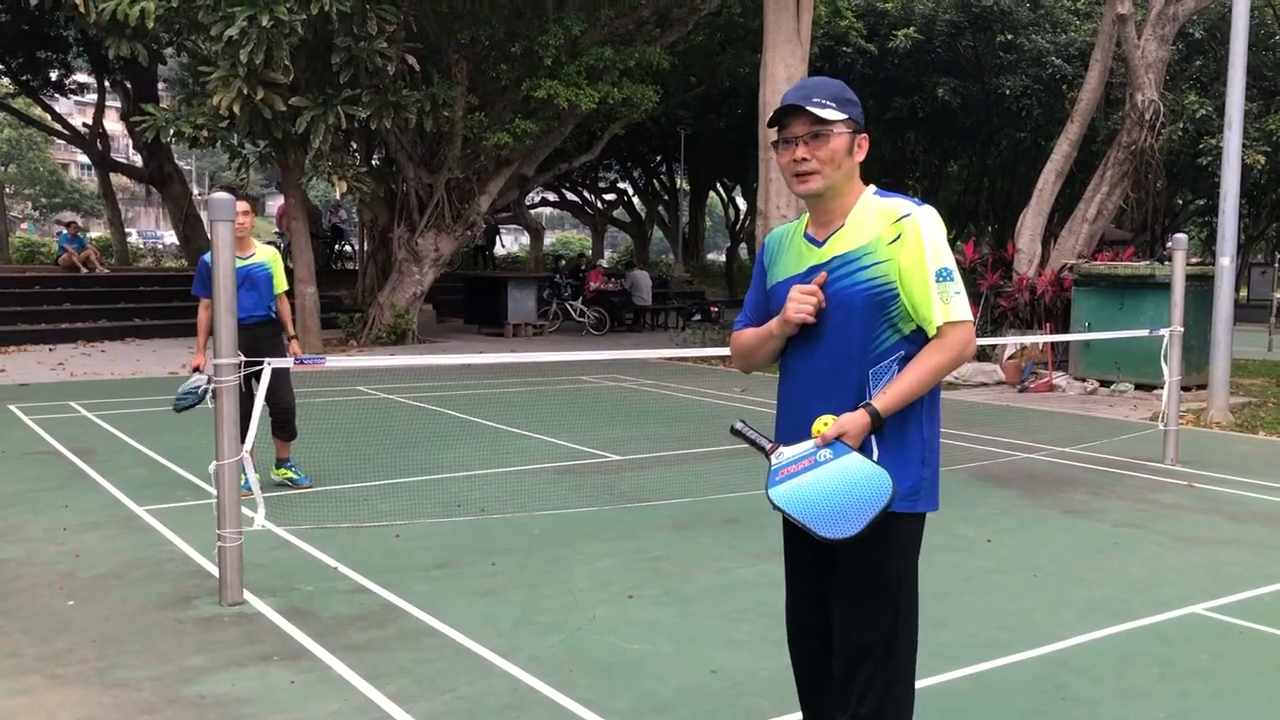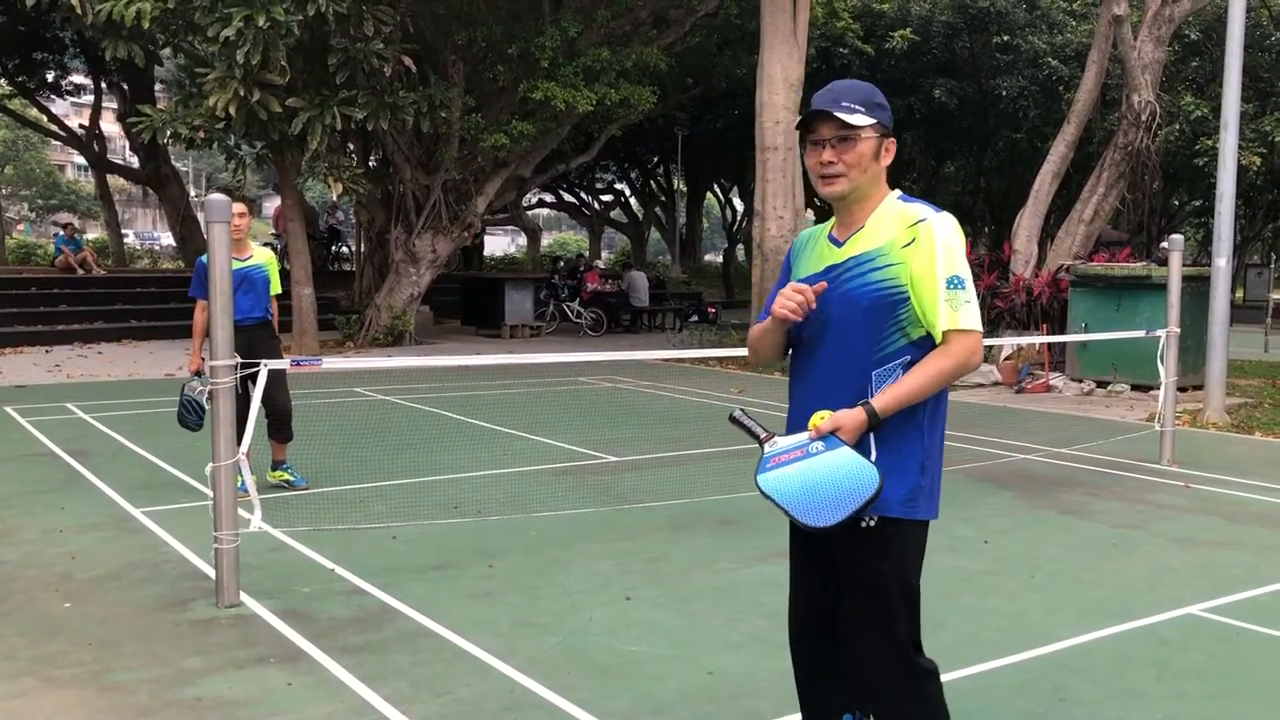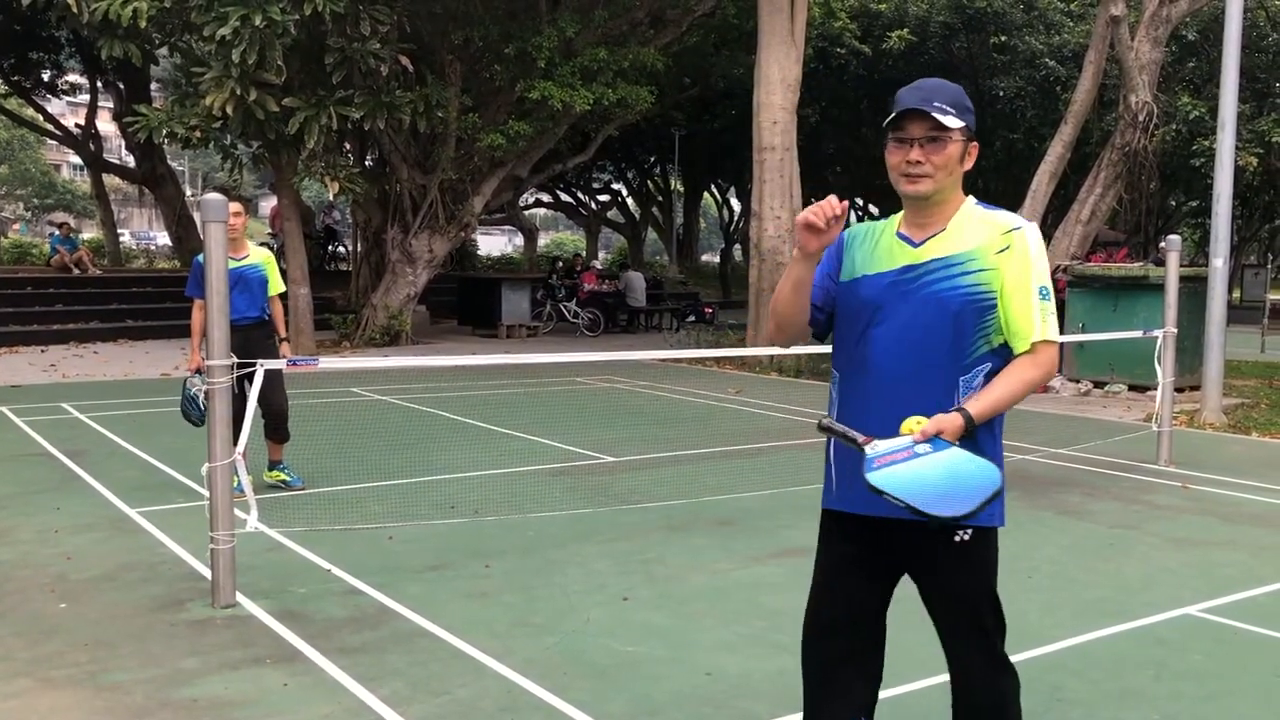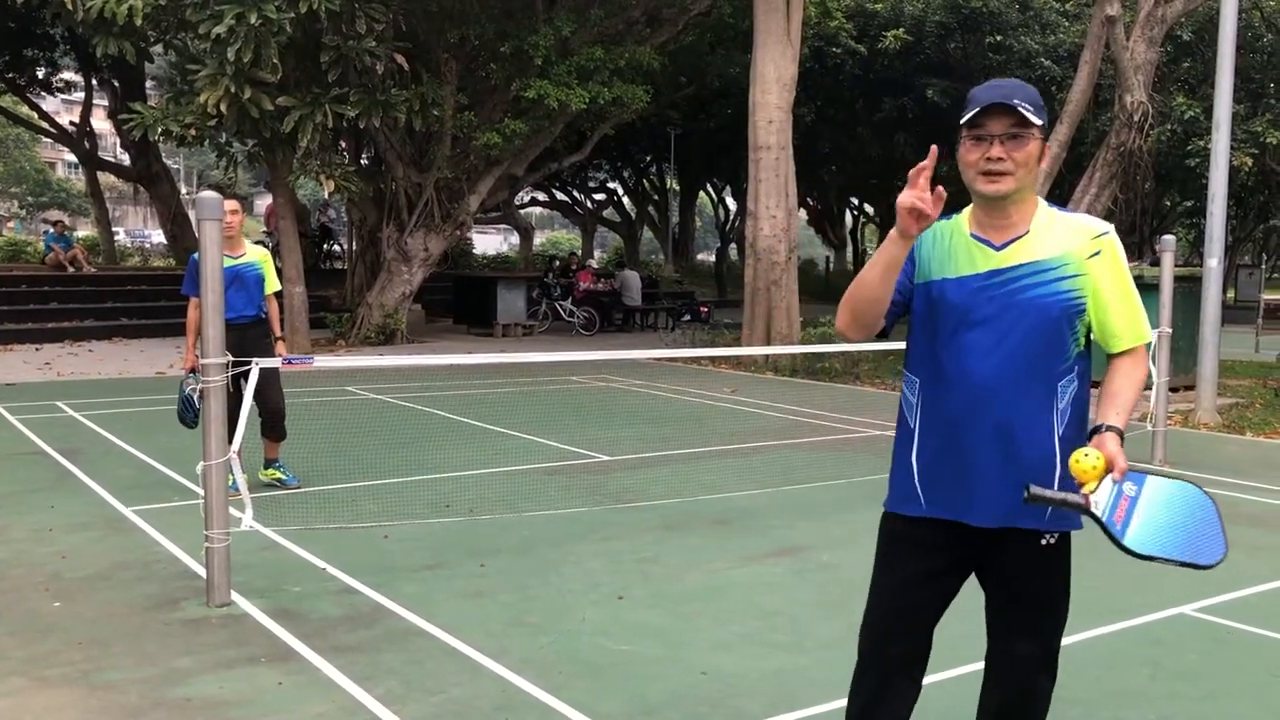
dt=0.4s
person 1, frame 1
left shoulder: (907, 223)
right shoulder: (777, 245)
left elbow: (957, 336)
right elbow: (742, 354)
left wrist: (869, 414)
right wrist: (782, 325)
left hip: (884, 483)
left knee: (872, 656)
right knee: (813, 647)
person 1, frame 2
left shoulder: (925, 229)
right shoulder: (804, 247)
left elbow: (964, 348)
right elbow: (763, 353)
left wrist: (867, 413)
right wrist: (778, 320)
left hip: (886, 488)
left knee: (889, 652)
right knee: (817, 644)
person 1, frame 3
left shoulder: (1006, 237)
right shoulder: (855, 243)
left elbow: (1040, 353)
right elbow: (784, 333)
left wrist: (965, 416)
right wrist: (805, 255)
right hip: (855, 491)
left knee: (977, 658)
right knee: (832, 644)
person 1, frame 4
left shoulder: (1089, 241)
right shoulder: (922, 241)
left elbow: (1129, 350)
right elbow: (852, 324)
left wrist: (1110, 429)
right wrist: (905, 232)
left hip: (1034, 501)
right hip: (925, 495)
left knee: (1021, 665)
right knee: (887, 643)
person 2, frame 1
left shoulder: (271, 255)
right shoulder: (211, 261)
left elbow: (281, 299)
right elbow: (206, 308)
left wrist: (292, 337)
right wrist: (200, 351)
left hip: (268, 335)
right hip: (233, 338)
left knee: (284, 403)
right knee: (240, 409)
left ankle: (283, 466)
right ankle: (246, 472)
person 2, frame 2
left shoulder: (267, 257)
right shoulder: (208, 262)
right elbow: (202, 310)
left wrist: (276, 339)
right wrist: (195, 353)
left hip: (263, 337)
right hip: (229, 340)
left knee: (280, 405)
right knee: (236, 411)
left ankle: (279, 468)
right ankle: (243, 474)
person 2, frame 3
left shoulder: (264, 257)
right shoulder: (205, 262)
left elbow: (275, 301)
right elbow: (199, 309)
left wrist: (283, 340)
right wrist: (195, 352)
left hip: (261, 337)
right hip: (225, 340)
left knee: (276, 406)
right knee: (232, 411)
left ankle: (276, 468)
right ankle: (239, 473)
person 2, frame 4
left shoulder: (261, 255)
right shoulder: (201, 259)
right elbow: (195, 307)
left wrist: (278, 339)
right wrist: (190, 350)
left hip: (257, 335)
right hip: (222, 338)
left knee: (273, 404)
right knee: (227, 409)
left ankle: (272, 467)
right ankle: (234, 472)
